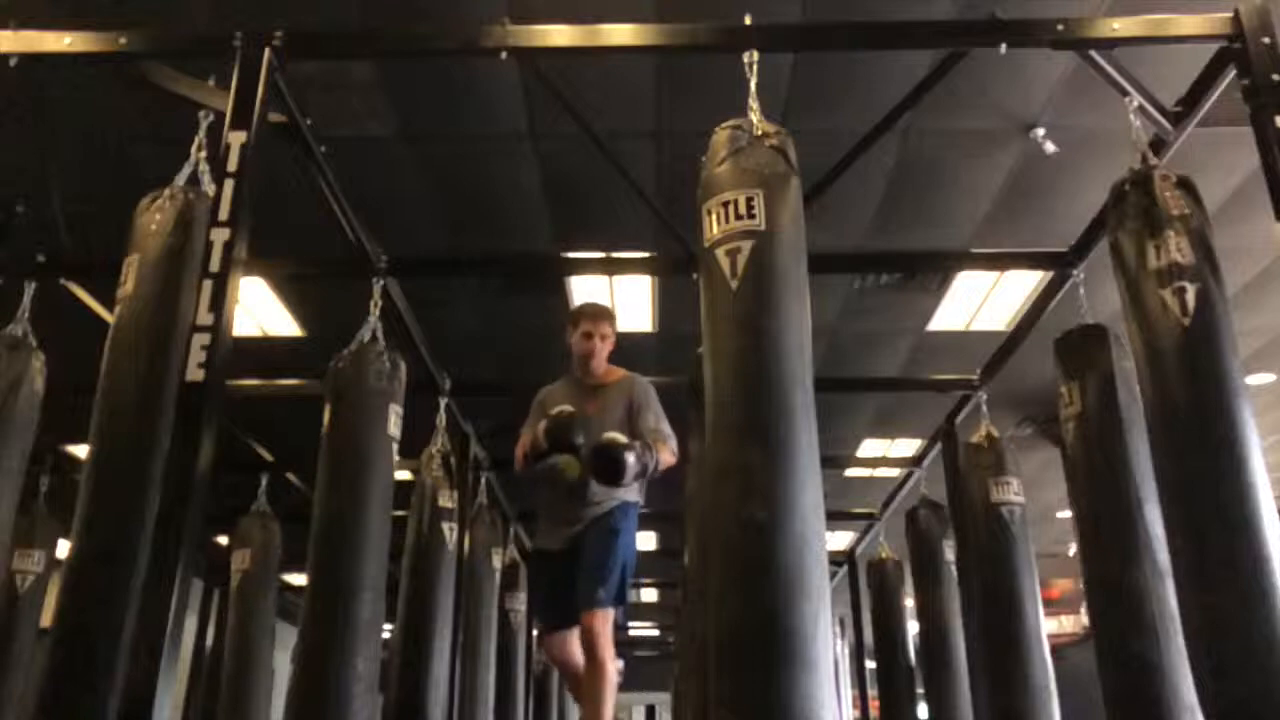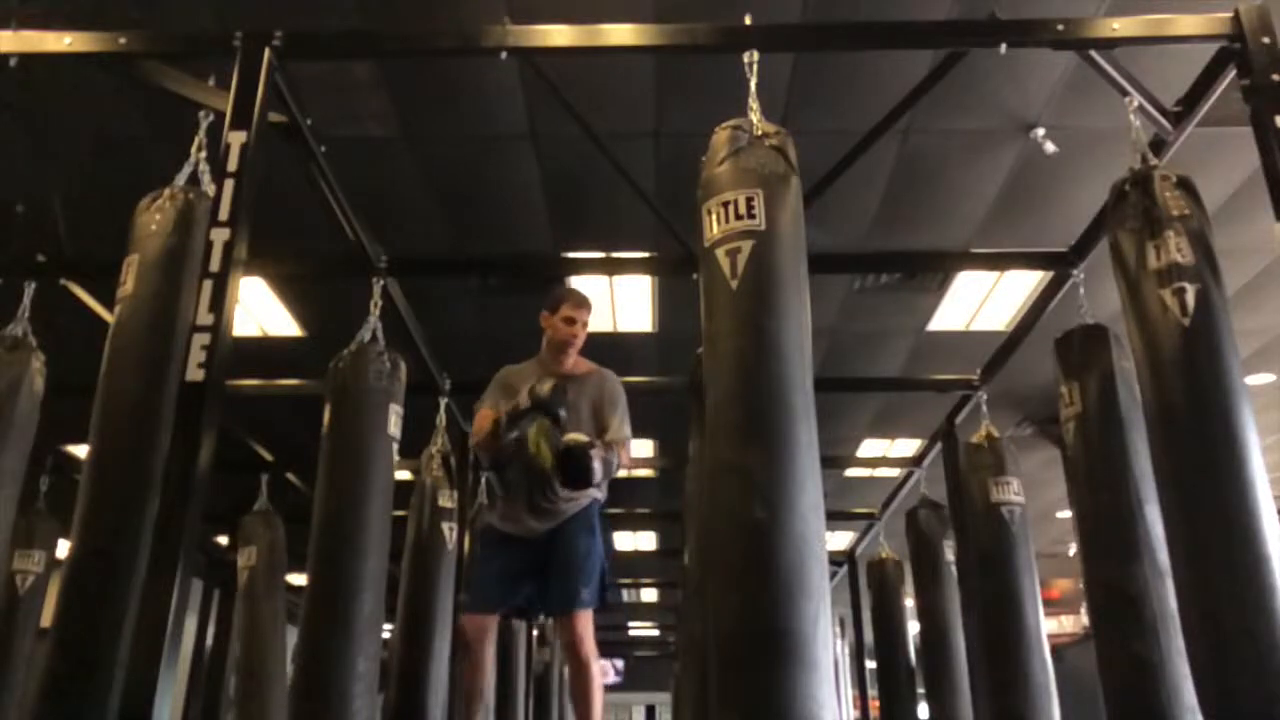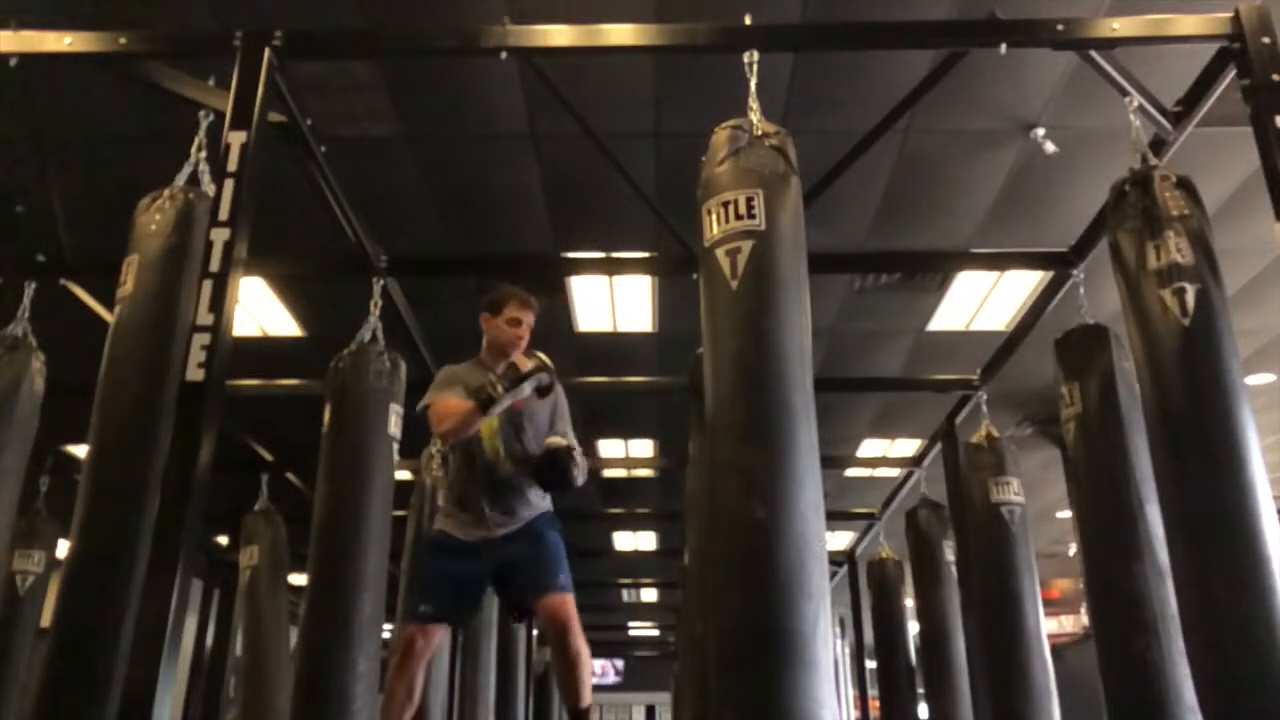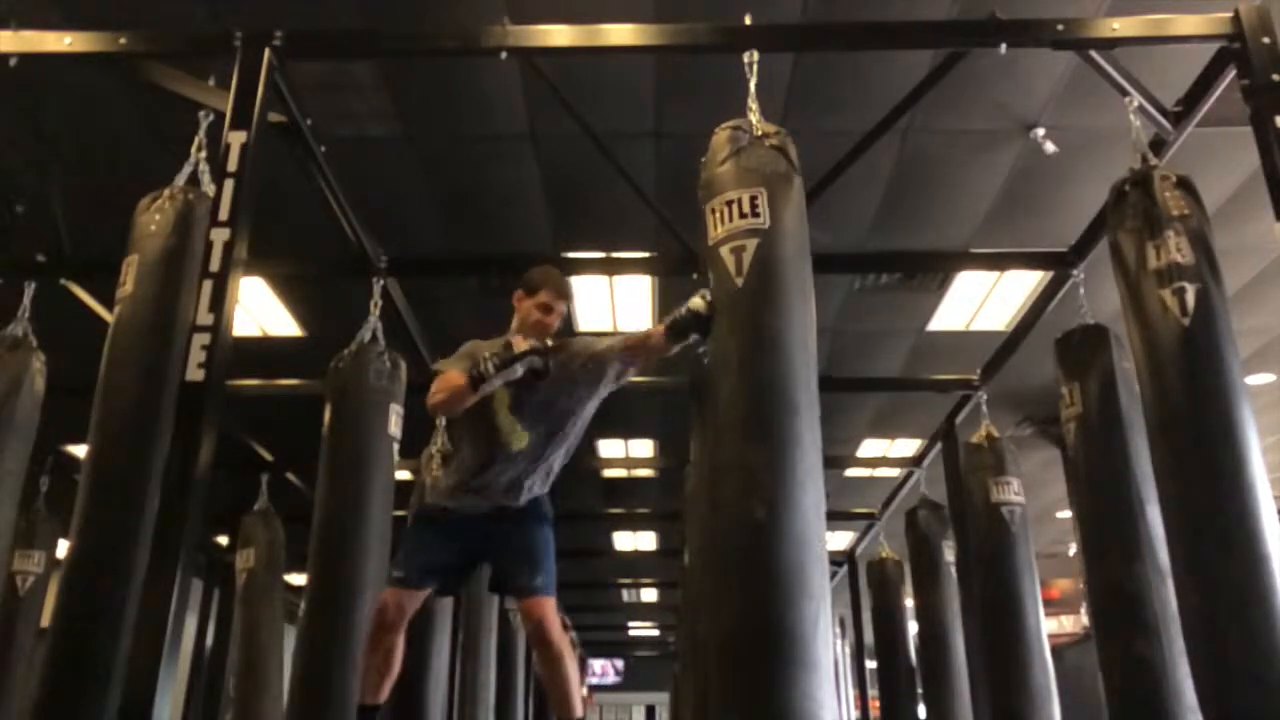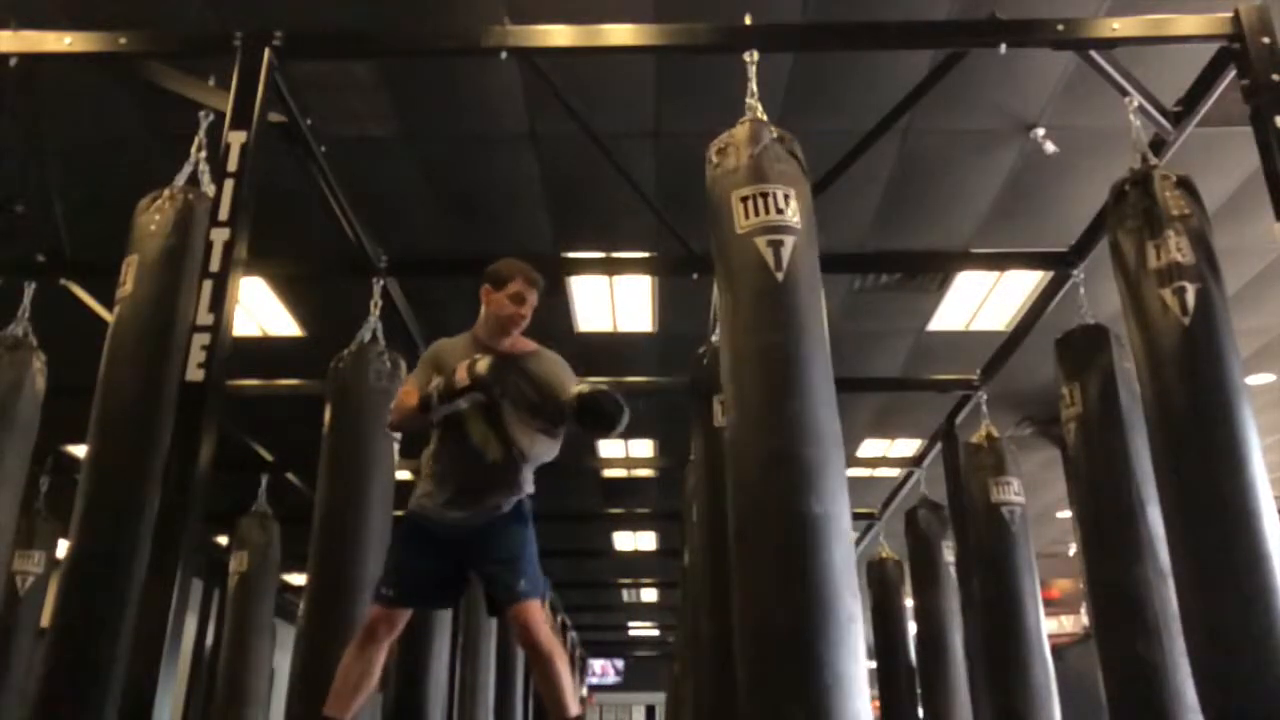
dt=0.5s
person 1, frame 1
left shoulder: (633, 388)
right shoulder: (549, 396)
left elbow: (668, 451)
right elbow: (520, 462)
left wrist: (636, 458)
right wrist: (542, 440)
left hip: (606, 516)
right hip: (553, 528)
left knee: (595, 630)
right knee: (556, 644)
person 1, frame 2
left shoulder: (603, 382)
right shoulder: (511, 377)
left elbow: (622, 448)
right elbow: (479, 440)
left wrist: (598, 459)
right wrist: (522, 411)
left hip: (572, 516)
right hip: (508, 518)
left knee: (577, 633)
right knee: (473, 626)
person 1, frame 3
left shoulder: (547, 388)
right shoulder: (455, 377)
left elbow: (567, 455)
right elbow: (445, 427)
left wrist: (570, 461)
right wrist: (505, 387)
left hip: (527, 523)
right hip: (459, 527)
left knee: (565, 622)
right knee: (415, 642)
person 1, frame 4
left shoulder: (579, 357)
right shoulder: (477, 352)
left elbow: (646, 344)
right elbow: (438, 401)
left wrist: (691, 318)
right wrist: (500, 365)
left hip: (519, 507)
right hip: (453, 500)
left knee: (543, 622)
right knee: (391, 609)
person 1, frame 5
left shoulder: (544, 364)
right shoulder: (444, 353)
right elbow: (398, 416)
right wrist: (447, 390)
left hip: (502, 513)
right hip: (436, 511)
left knee: (532, 626)
right knee: (379, 625)
